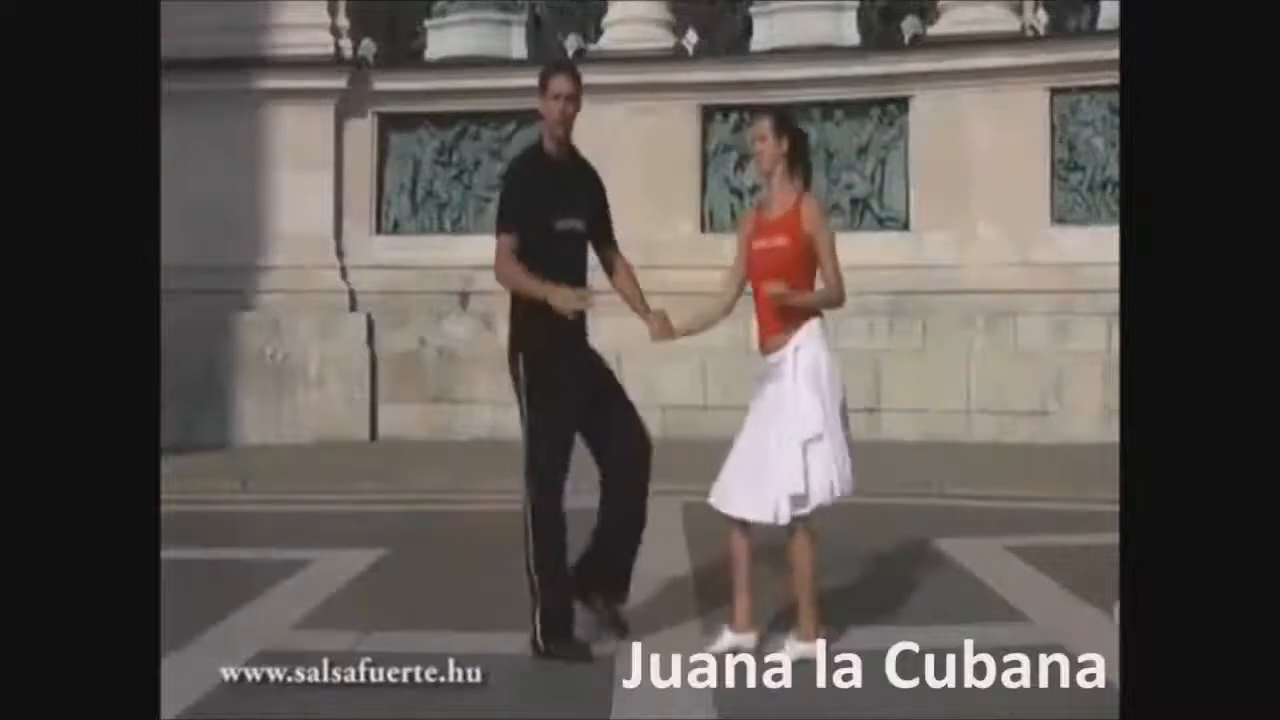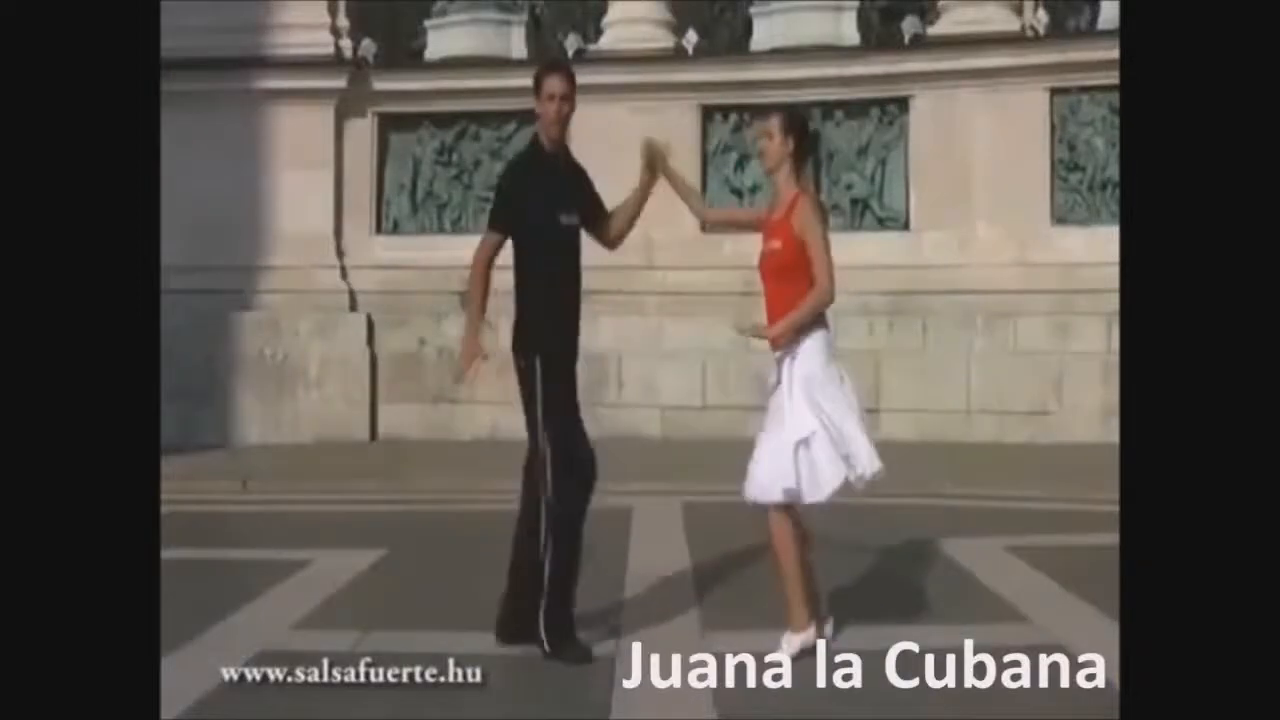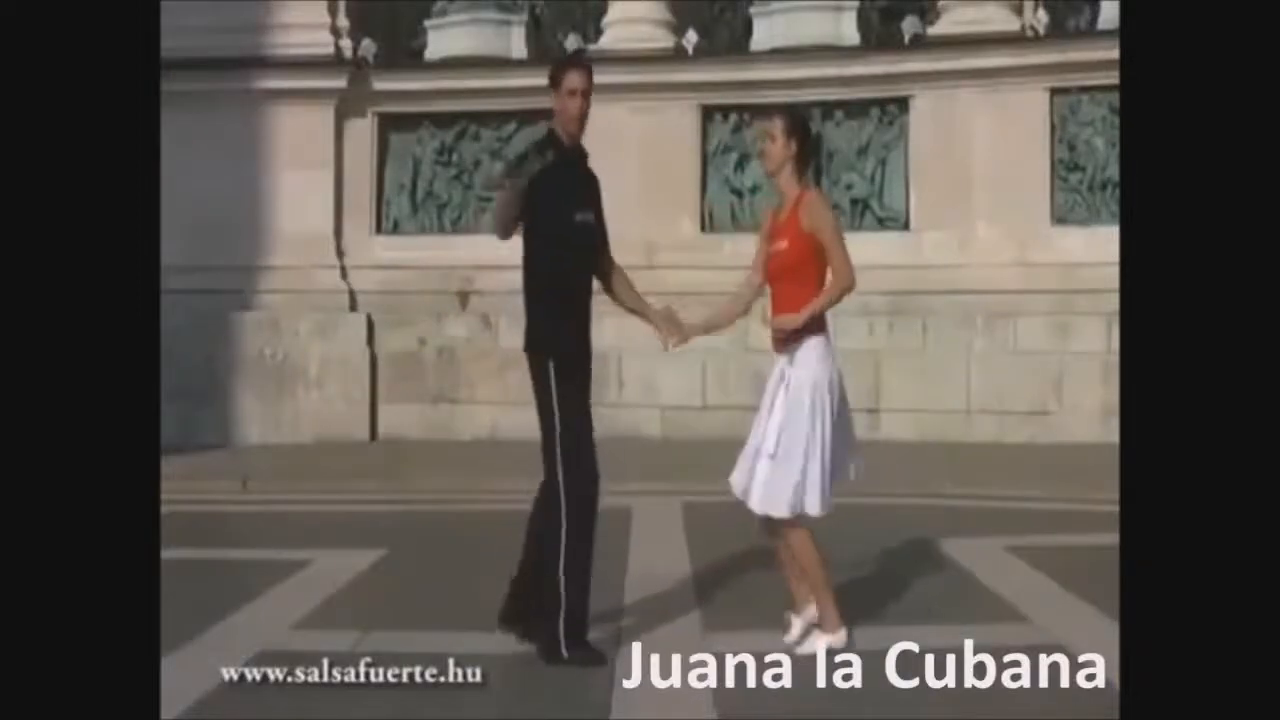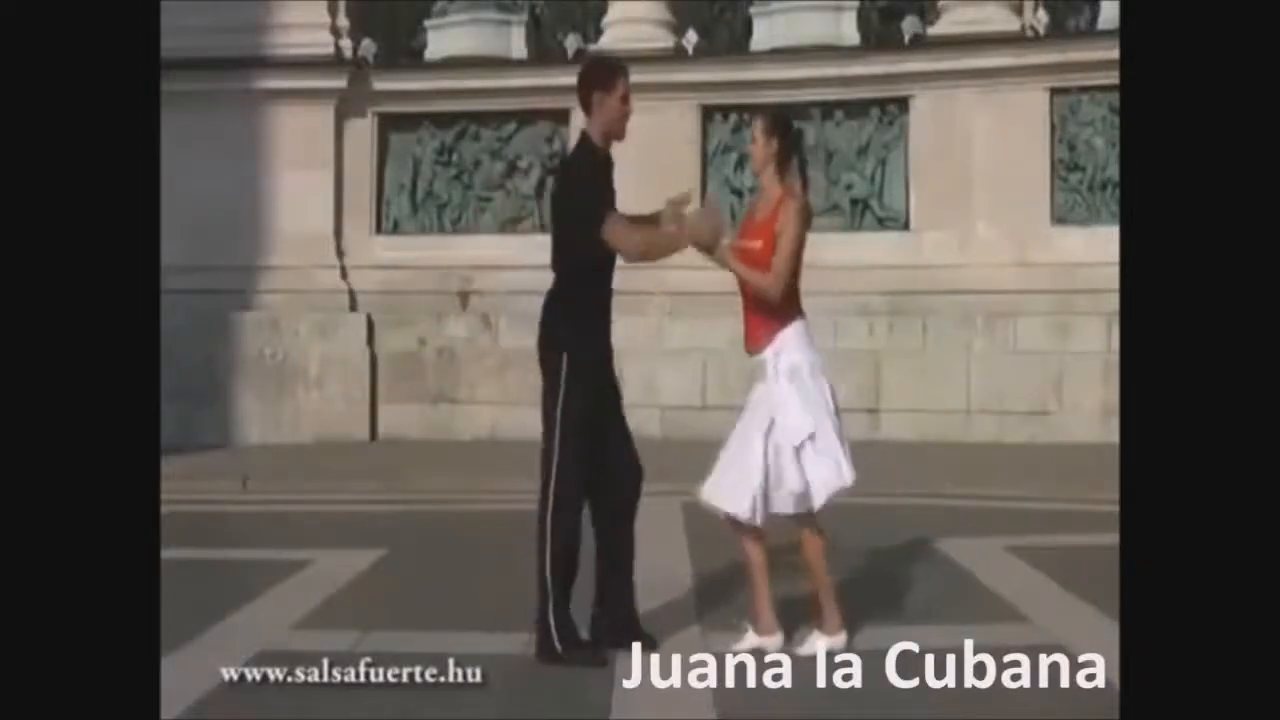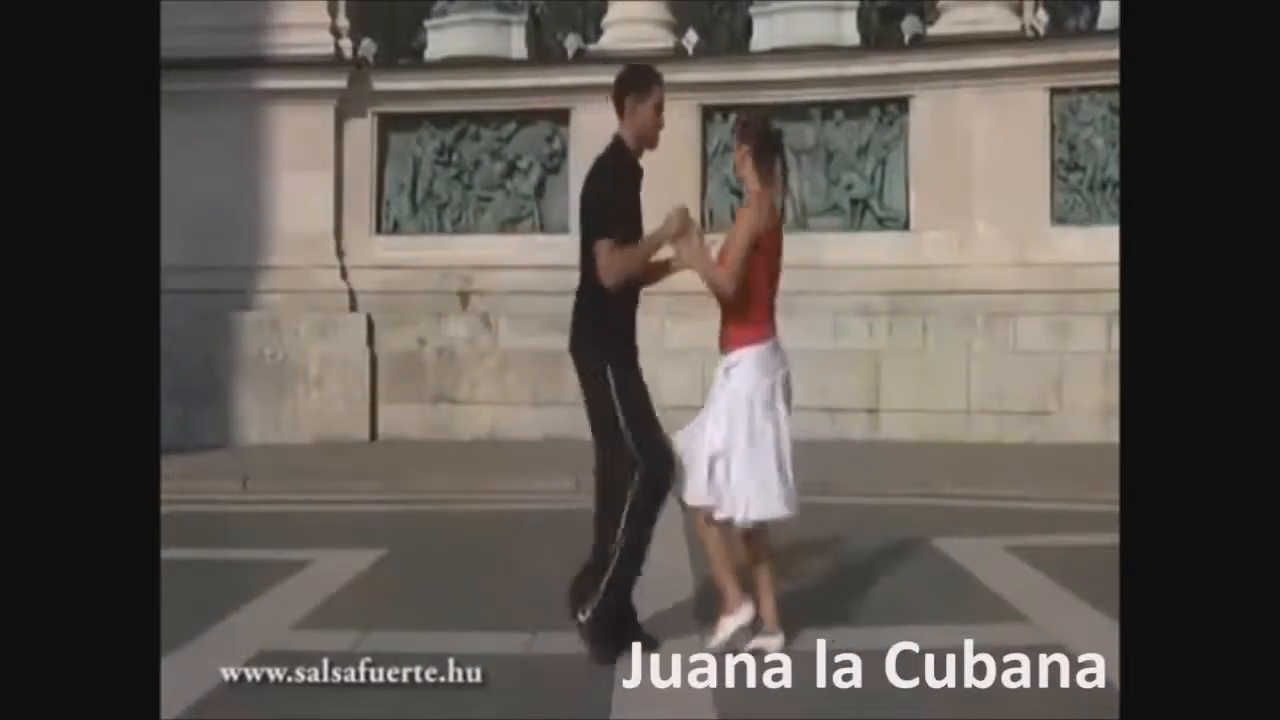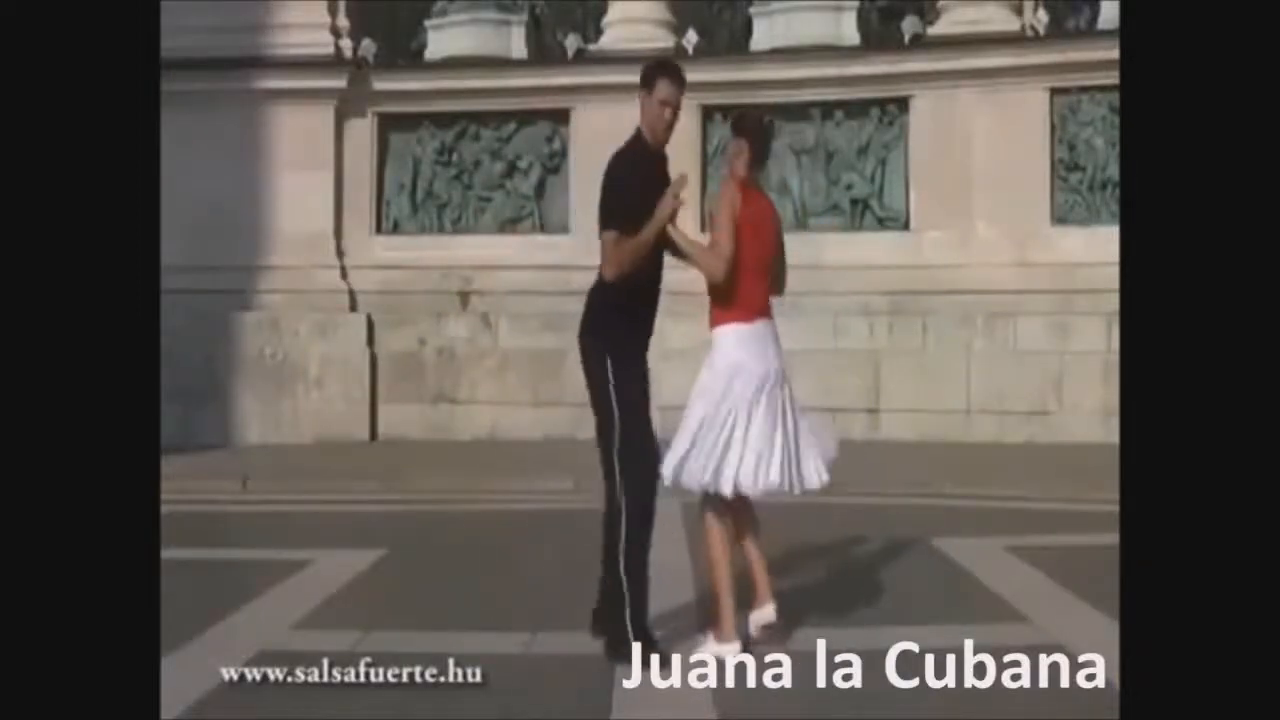
dt=0.4s
person 1, frame 1
left shoulder: (586, 176)
right shoulder: (522, 174)
left elbow: (609, 253)
right elbow: (504, 264)
left wrist: (646, 310)
right wrist: (553, 293)
left hip: (577, 347)
right hip: (536, 348)
left knee: (630, 451)
right knee: (546, 481)
left ankle: (598, 583)
right ankle: (549, 624)
person 1, frame 2
left shoulder: (574, 173)
right shoulder: (522, 172)
left elbow: (612, 233)
right elbow: (486, 254)
left wrist: (647, 183)
right wrist: (472, 329)
left hip: (562, 345)
right hip: (538, 345)
left knee: (550, 475)
right knee: (566, 471)
left ankle: (521, 613)
right ankle: (547, 622)
person 1, frame 3
left shoulder: (584, 176)
right shoulder: (538, 163)
right elbow: (505, 222)
left wrist: (649, 312)
right wrist: (508, 199)
left hip: (574, 343)
right hip: (549, 344)
left knee: (568, 476)
right knee: (574, 480)
left ankle: (526, 602)
right ankle: (560, 633)
person 1, frame 4
left shoulder: (596, 167)
right shoulder: (580, 171)
right elbow: (628, 245)
left wrist: (661, 218)
right wrist: (684, 232)
left hip: (591, 346)
right hip: (569, 347)
left knee: (619, 476)
right knee: (565, 485)
left ankle: (613, 616)
right ankle: (554, 632)
person 1, frame 5
left shoulder: (626, 172)
right shoulder: (608, 175)
right elbow: (611, 272)
left wrist: (669, 255)
right wrist: (659, 237)
left hip: (610, 344)
right hip: (602, 345)
left knee: (620, 473)
right knee: (651, 464)
left ankle: (610, 613)
right ankle: (593, 599)
person 1, frame 6
left shoulder: (659, 168)
right shoulder: (625, 168)
right elbow: (613, 262)
left wrist: (677, 231)
right wrist: (658, 223)
left hip: (632, 339)
right hip: (609, 341)
left knee: (635, 474)
right knee: (628, 476)
left ankle: (612, 611)
right ankle: (627, 630)
person 2, frame 1
left shoulder: (807, 209)
right shoulder: (753, 220)
left elbow: (835, 292)
right elbow: (730, 296)
left wrist: (793, 297)
right wrist: (682, 327)
left hip: (802, 363)
right hip: (772, 369)
left knee: (793, 506)
right knee: (742, 499)
left ankle: (808, 631)
right ankle: (741, 620)
person 2, frame 2
left shoulder: (805, 207)
right shoulder: (770, 214)
left elbow: (826, 287)
right elbow: (710, 215)
left wrist: (780, 327)
right wrist: (667, 175)
left hip: (807, 360)
right hip: (790, 365)
left knee: (778, 496)
right knee: (785, 497)
left ankle: (799, 622)
right ankle: (812, 613)
person 2, frame 3
left shoulder: (812, 205)
right shoulder: (773, 219)
left elbow: (844, 278)
right elbow: (749, 293)
left wrist: (799, 315)
right wrist: (695, 326)
left hip: (806, 364)
right hip: (787, 367)
left knee: (786, 503)
right knee: (766, 495)
left ankle: (831, 622)
right ankle: (805, 601)
person 2, frame 4
left shoulder: (792, 206)
right shoulder: (754, 211)
left elbow: (775, 286)
right elbow: (733, 265)
left wrist: (728, 255)
right wrist: (705, 238)
left hip: (790, 360)
right hip: (767, 367)
left knee: (795, 505)
right knee: (739, 499)
left ankle: (830, 621)
right ankle: (765, 624)
person 2, frame 5
left shoulder: (755, 208)
right shoulder: (767, 209)
left elbow: (727, 281)
left wrist: (686, 248)
right wrist: (703, 257)
left hip: (746, 367)
right hip: (759, 364)
left knee: (702, 495)
right knee: (748, 500)
left ankle: (735, 601)
right ankle: (769, 623)
person 2, frame 6
left shoulder: (730, 194)
right shoulder: (760, 204)
left elbow: (717, 265)
left wrist: (672, 232)
left hip: (738, 352)
right hip: (760, 355)
left knee: (715, 501)
right knee: (734, 493)
left ankle: (727, 632)
right ankle: (764, 596)
